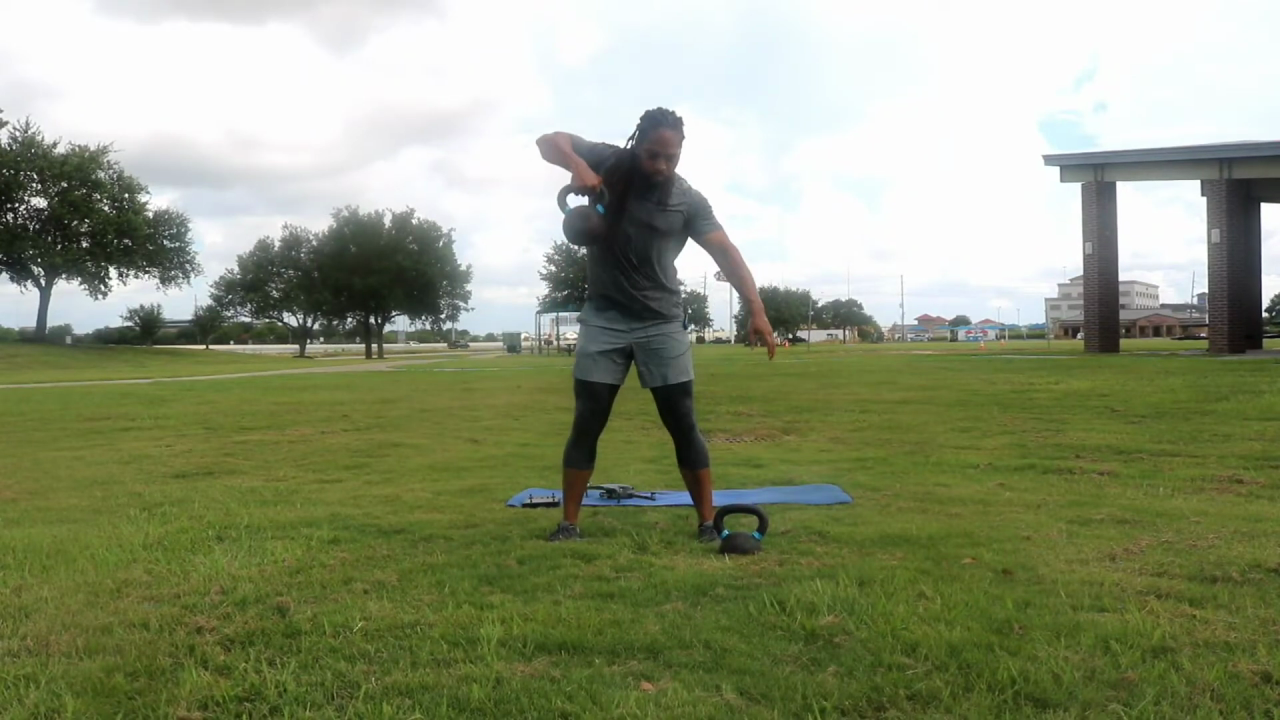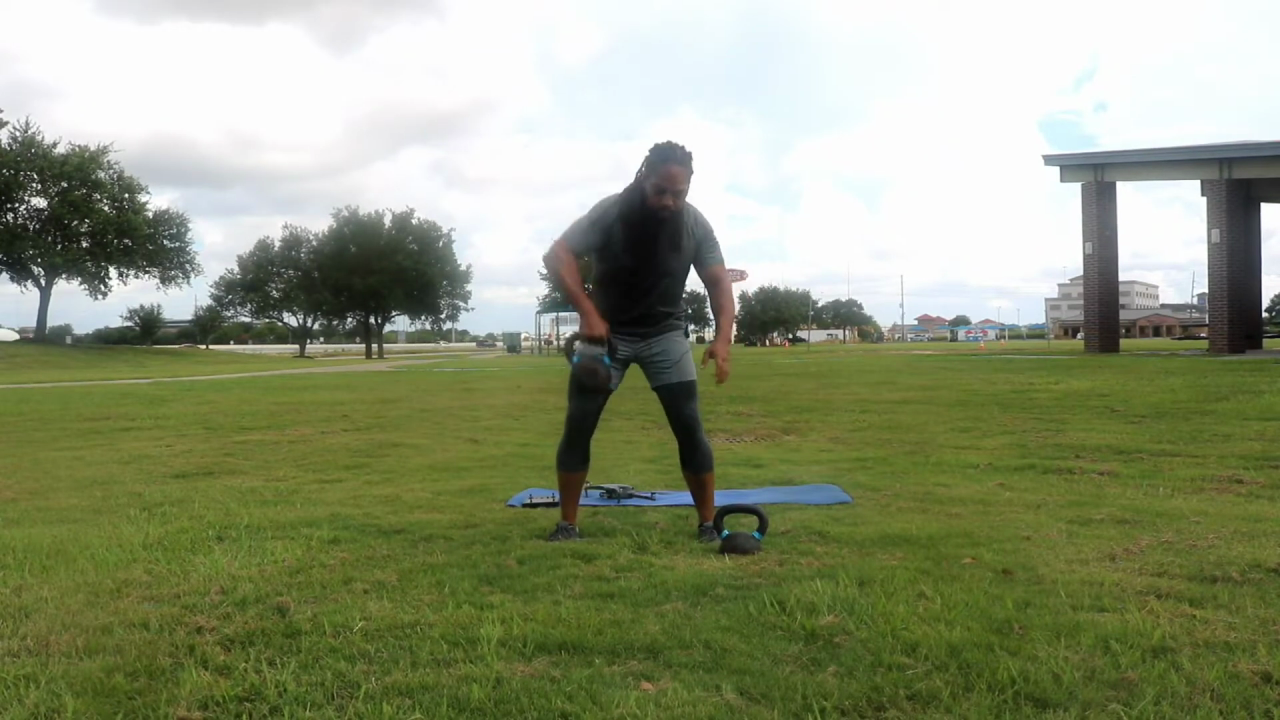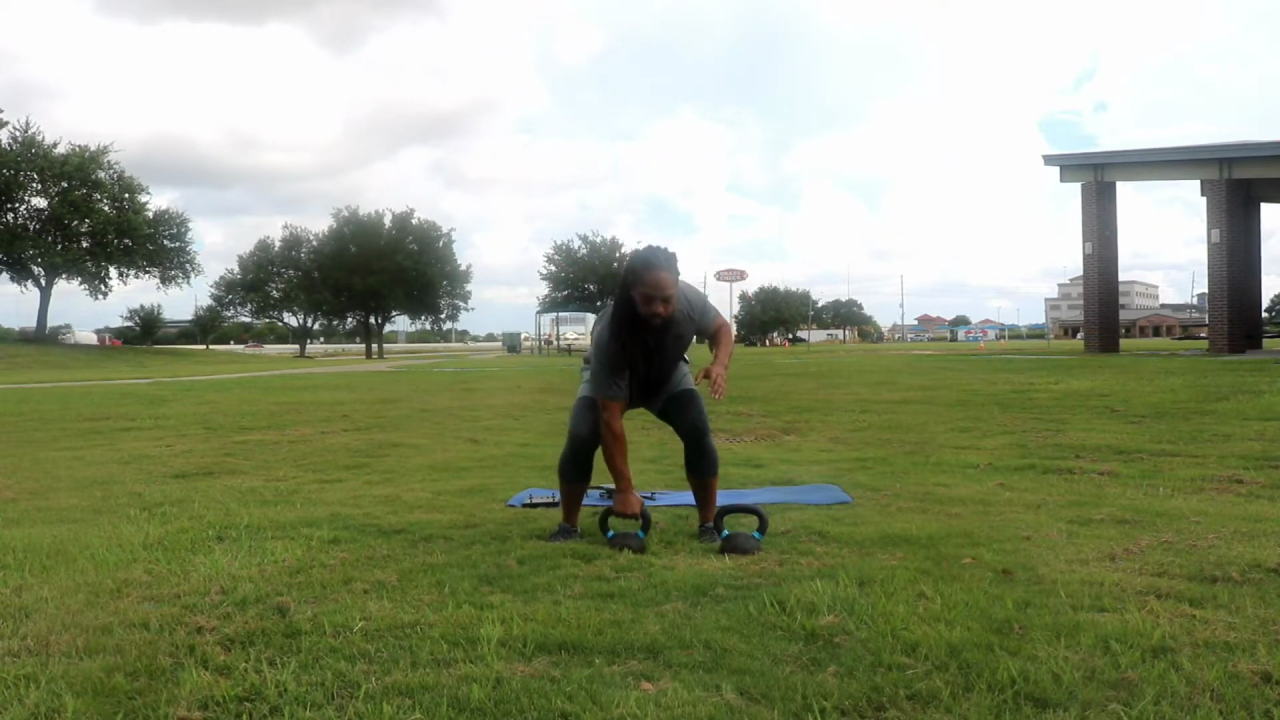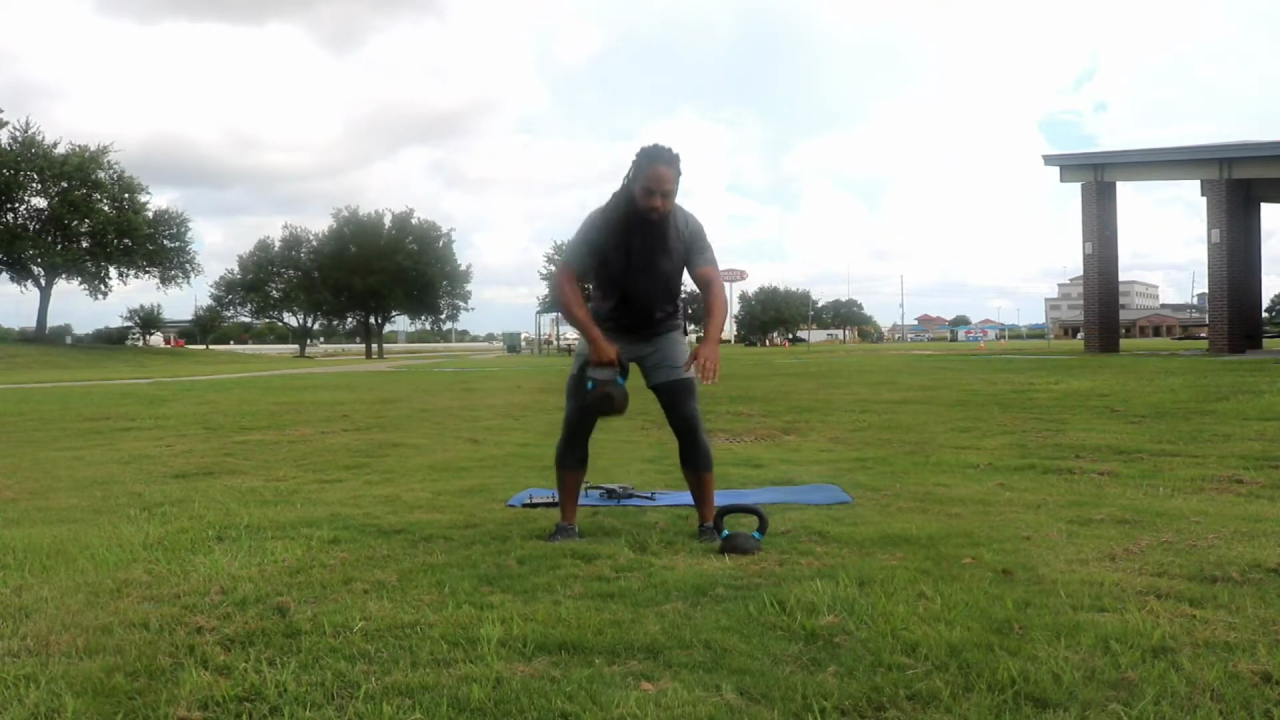
dt=0.4s
person 1, frame 1
left shoulder: (688, 199)
right shoulder: (610, 164)
left elbow: (725, 252)
right elbow: (549, 140)
left wrist: (756, 310)
right wrist: (577, 166)
left hip: (661, 324)
right hip: (604, 322)
left knee: (683, 426)
right knee: (586, 425)
left ankle: (707, 523)
right ankle: (569, 524)
person 1, frame 2
left shoulder: (696, 225)
right shoulder: (613, 212)
left elbow: (718, 283)
right elbow: (557, 257)
left wrist: (722, 337)
right wrist: (587, 312)
left hip: (664, 333)
right hip: (607, 332)
left knee: (689, 425)
right knee: (578, 424)
left ankle: (708, 524)
right ankle: (567, 525)
person 1, frame 3
left shoulder: (691, 301)
right shoulder: (611, 329)
left elbow: (721, 329)
right elbow: (611, 420)
left wrist: (719, 363)
right wrist: (624, 490)
left hip: (668, 378)
right hip: (613, 385)
left knee: (698, 430)
right knee: (581, 437)
left ankle: (708, 524)
right ankle: (568, 524)
person 1, frame 4
left shoulder: (687, 227)
right shoulder: (603, 223)
left elbow: (713, 288)
right elbow: (564, 282)
left wrist: (710, 341)
right wrist: (595, 339)
left hip: (664, 335)
right hip: (606, 334)
left knee: (688, 425)
right knee: (576, 424)
left ankle: (708, 525)
right ankle: (567, 524)
